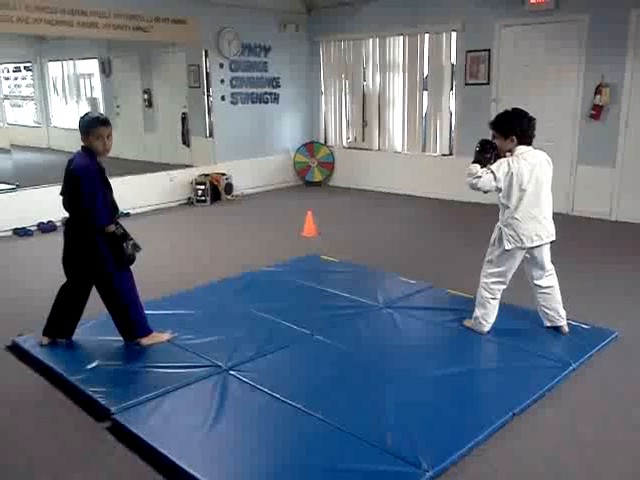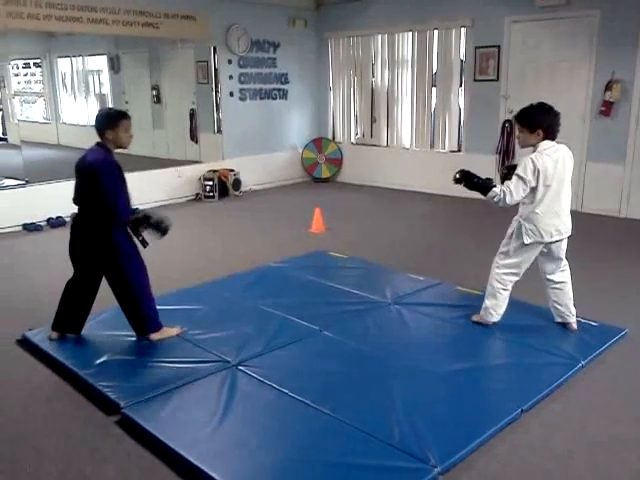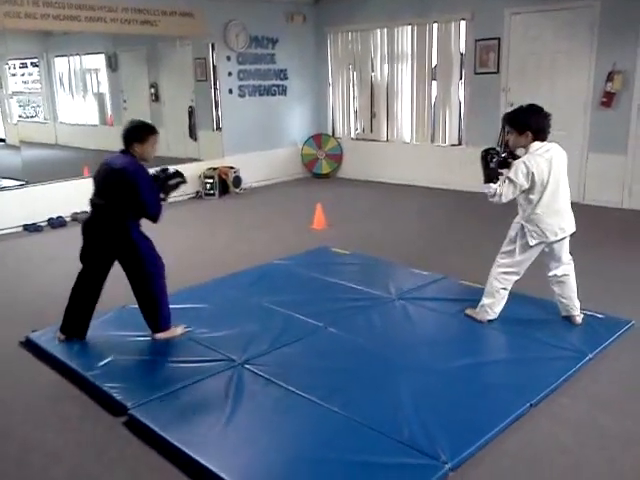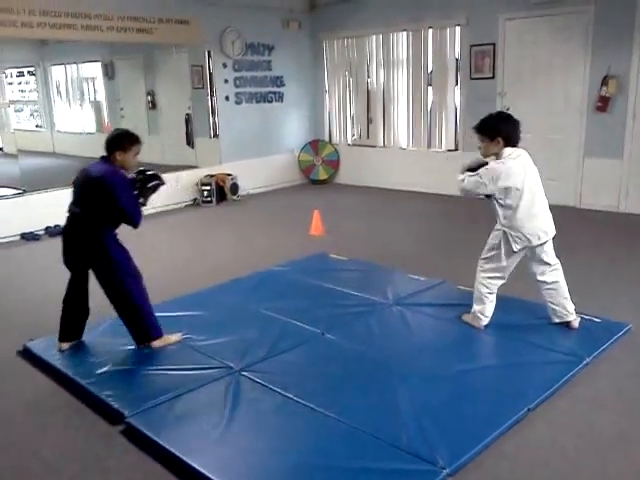
dt=1s
person 1, frame 1
left shoulder: (77, 161)
right shoulder: (88, 168)
right elbow: (96, 211)
right wrist: (115, 234)
left hip: (78, 233)
right hip: (92, 237)
left knee: (77, 283)
right knee: (118, 283)
left ankle: (52, 333)
right ankle: (141, 333)
person 1, frame 2
left shoulder: (88, 157)
right shoulder: (106, 164)
right elbow: (118, 209)
left wrist: (127, 215)
left hip: (85, 228)
right hip: (106, 232)
left knee: (84, 278)
right knee: (132, 276)
left ankle: (61, 327)
right ankle: (152, 328)
person 1, frame 3
left shoulder: (109, 163)
right shoulder: (136, 171)
right elbow: (153, 213)
left wrist: (151, 186)
right wrist: (160, 193)
left hip: (96, 227)
right hip: (122, 231)
left knee: (89, 278)
right knee: (151, 272)
left ankle: (69, 329)
right ankle: (161, 327)
person 1, frame 4
left shoulder: (89, 170)
right shoulder: (115, 178)
right elbow: (133, 219)
left wrist: (131, 189)
right wrist: (140, 197)
left hip: (73, 235)
right hip: (97, 239)
left knee: (77, 283)
right knee: (127, 284)
left ankle: (67, 337)
right ankle: (152, 336)
person 2, frame 1
left shoulder: (508, 165)
right shoulder: (544, 159)
left elbow: (476, 181)
left hip: (513, 233)
right hip: (540, 230)
left knee: (492, 277)
right knee: (544, 276)
left ankle: (481, 322)
right ankle: (558, 321)
person 2, frame 2
left shoulder: (532, 162)
right shoulder: (566, 154)
left elbow: (508, 196)
left wrist: (479, 184)
right wrist: (516, 177)
left hip: (531, 228)
right hip: (558, 226)
left knee: (504, 269)
right knee: (557, 272)
left ankle: (489, 314)
right ankle: (568, 318)
person 2, frame 3
left shoulder: (525, 164)
right shoulder: (558, 152)
left elbow: (499, 195)
left wrist: (490, 172)
left hip: (533, 228)
right hip: (560, 224)
left knee: (505, 268)
right knee: (562, 268)
left ankle: (486, 311)
right ankle: (573, 312)
person 2, frame 4
left shoulder: (497, 170)
right shoulder: (523, 157)
left elbow: (467, 186)
left wrist: (467, 172)
right wrist: (483, 169)
left hip: (514, 232)
right hip: (540, 227)
left knee: (489, 271)
right knee: (549, 272)
left ankle: (479, 316)
right ankle: (568, 316)
